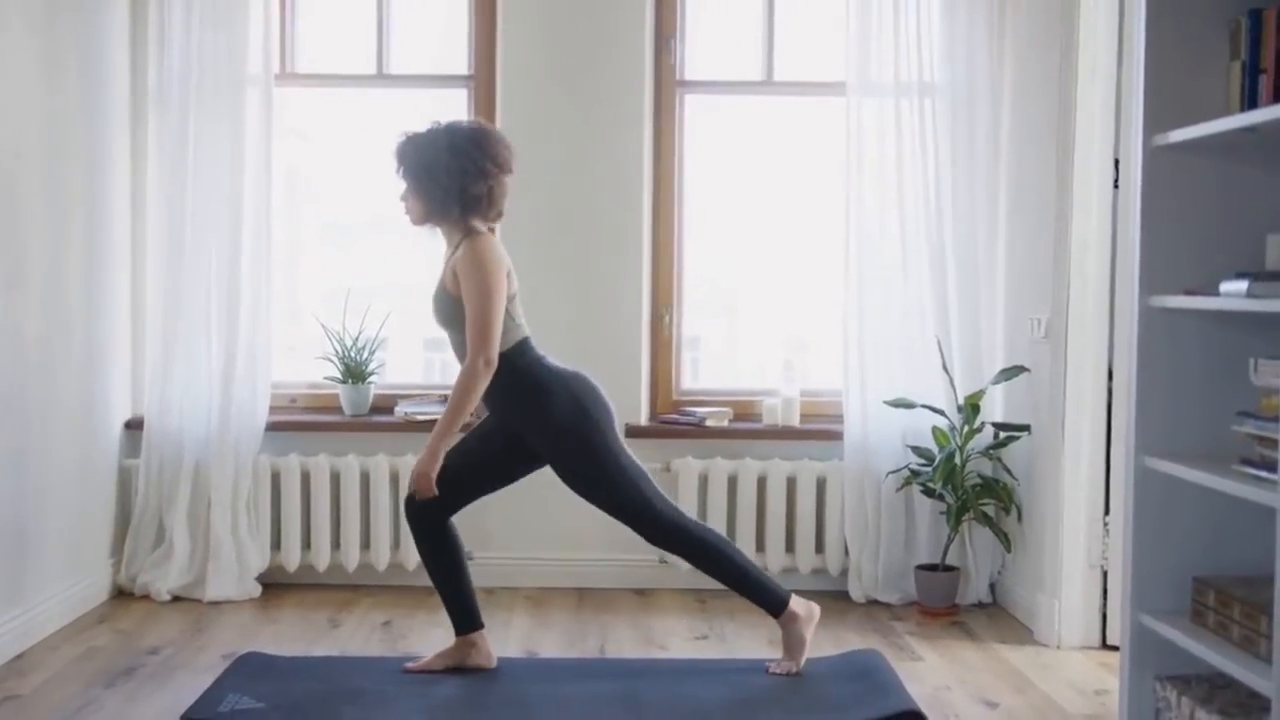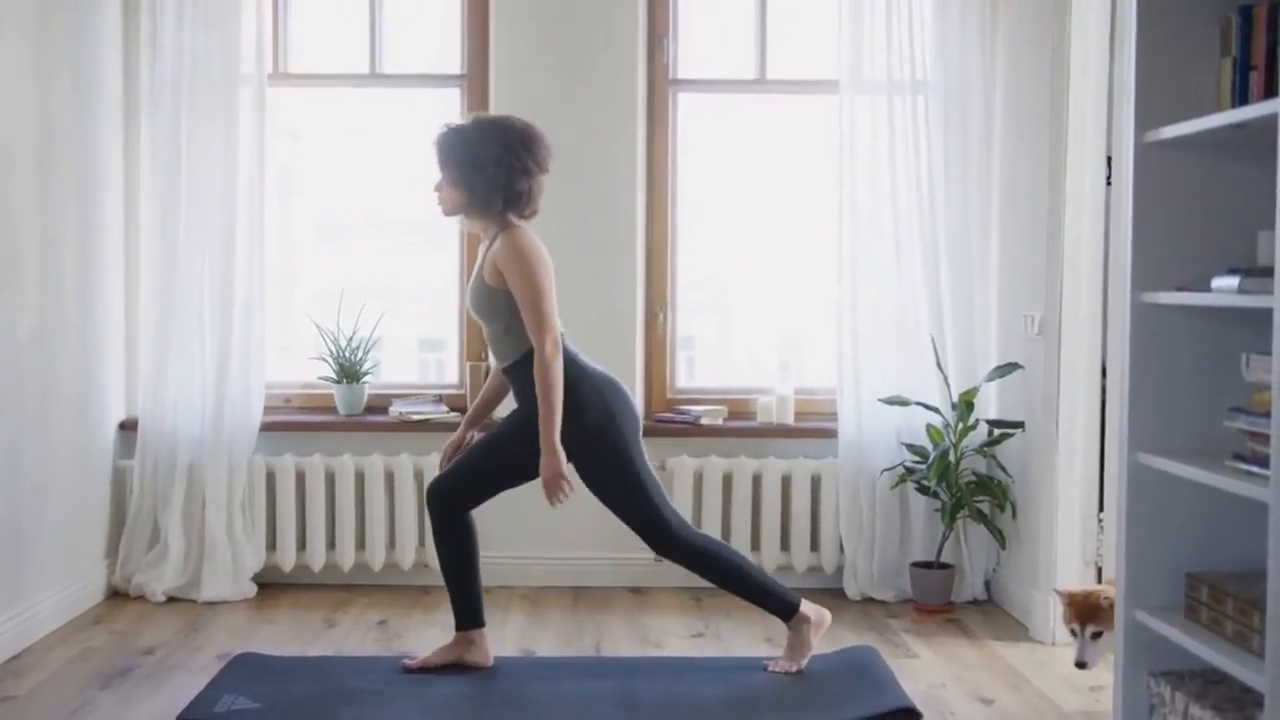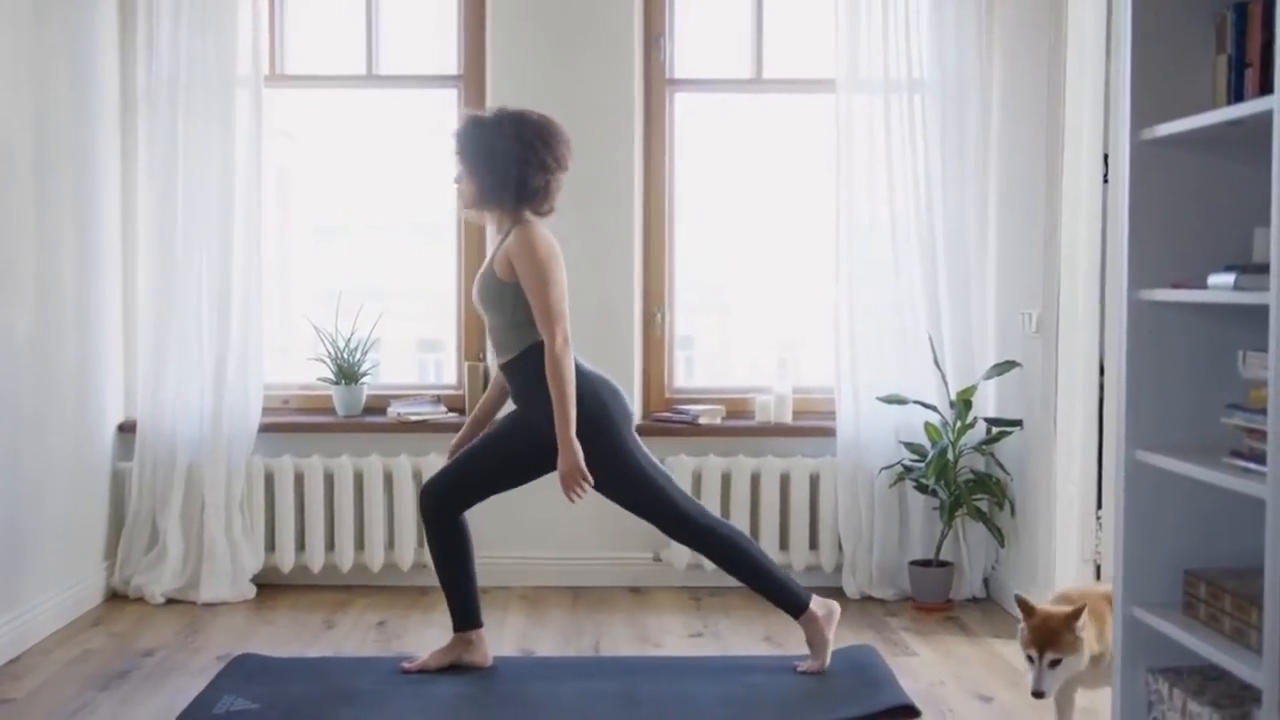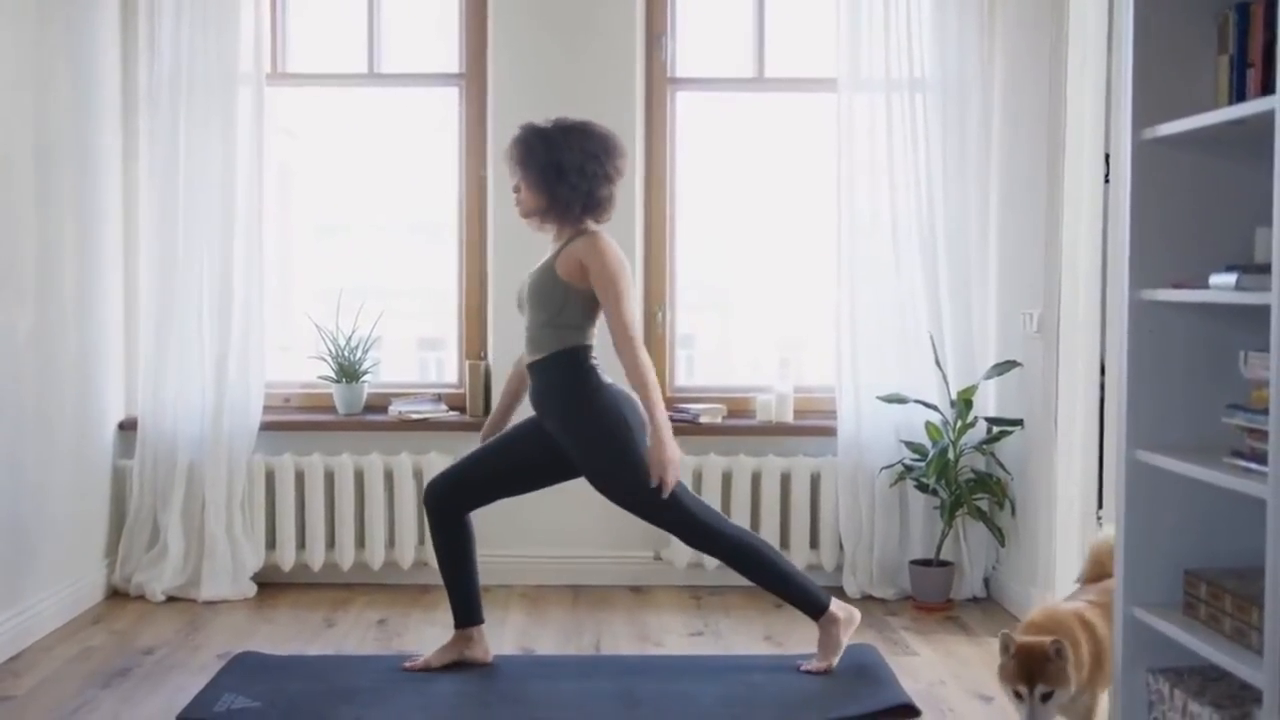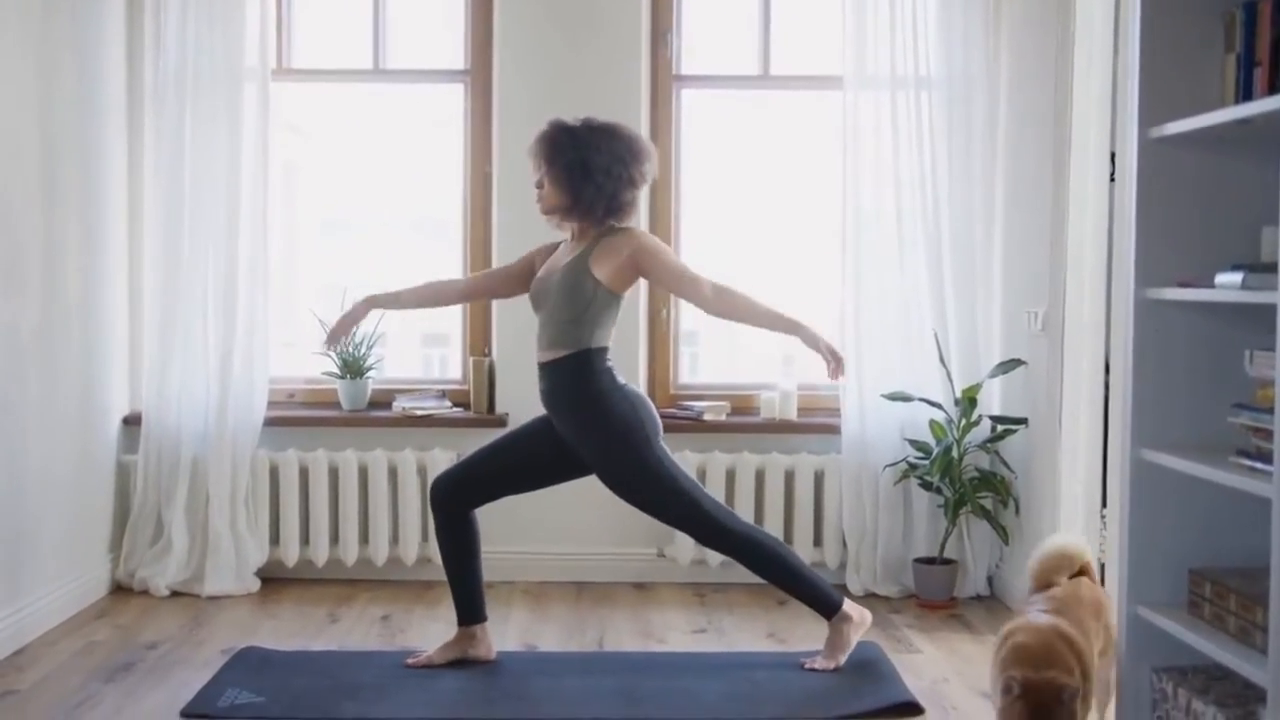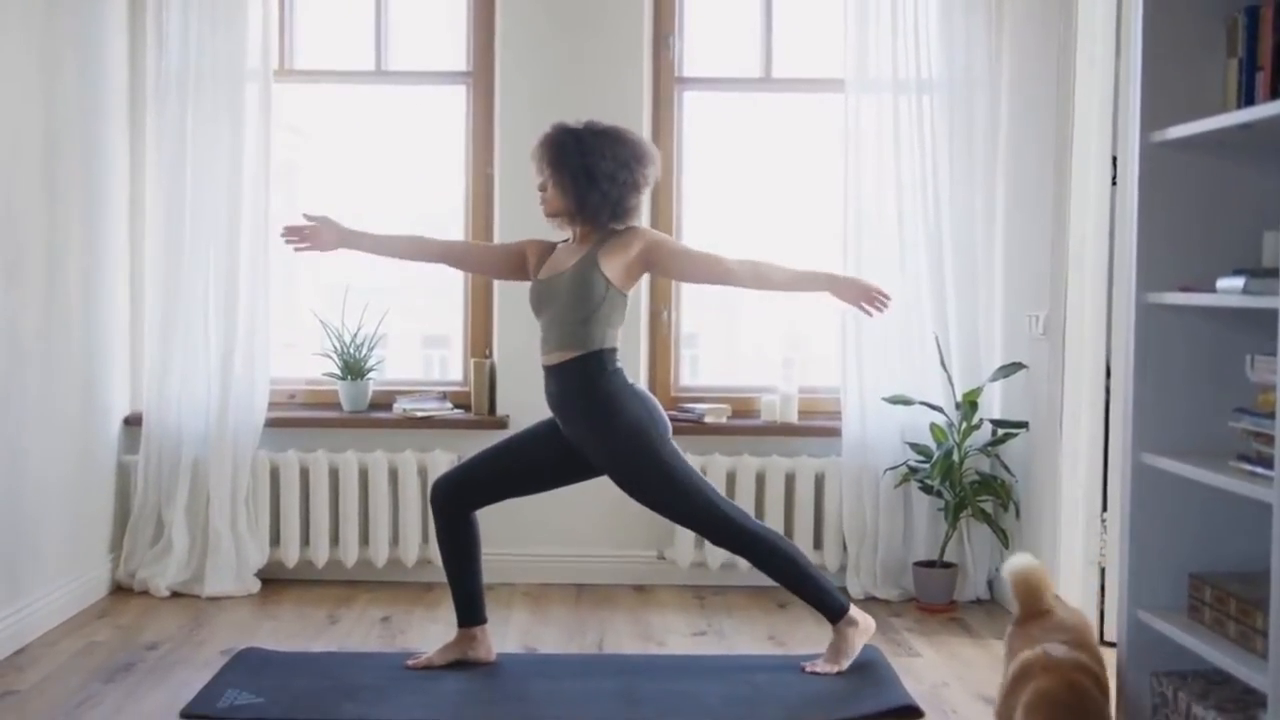
dt=0.4s
person 1, frame 1
left shoulder: (478, 252)
right shoulder: (464, 250)
left elbow: (482, 363)
right elbow: (483, 362)
left wrist: (434, 450)
right wrist: (446, 440)
left hip: (561, 412)
right hip: (526, 415)
left knee: (659, 522)
right knee: (422, 507)
left ankle: (790, 610)
right ankle: (470, 643)
person 1, frame 2
left shoulder: (516, 246)
right shoulder: (494, 247)
left elbow: (547, 347)
right elbow: (511, 356)
left wrist: (551, 447)
right wrist: (466, 429)
left hip: (588, 410)
right hip: (549, 408)
left knee: (667, 534)
right knee: (446, 494)
left ankle: (802, 615)
right ankle: (470, 640)
person 1, frame 3
left shoulder: (528, 240)
right shoulder: (507, 243)
left elbow: (557, 343)
left wrist: (568, 443)
right wrist: (472, 429)
left hip: (582, 410)
right hip: (542, 410)
left knee: (681, 518)
right knee: (439, 497)
left ankle: (811, 611)
right ankle: (468, 641)
person 1, frame 4
left shoulder: (593, 248)
right shoulder: (559, 255)
left elbow: (630, 343)
right elbow: (534, 355)
left wrist: (660, 431)
right wrist: (489, 431)
left hip: (596, 419)
right hip: (559, 422)
left knee: (700, 526)
right knee: (444, 495)
left ankle: (831, 614)
right ankle: (469, 638)
person 1, frame 5
left shoulder: (626, 245)
right shoulder: (552, 255)
left elbow: (711, 294)
right elbow: (465, 287)
left wrist: (802, 331)
right wrist: (373, 301)
left hip: (607, 415)
right hip: (567, 419)
left knee: (710, 523)
right knee: (451, 493)
left ankle: (843, 614)
right ankle: (472, 635)
person 1, frame 6
left shoulder: (632, 245)
right shoulder: (540, 255)
left elbow: (735, 270)
right elbow: (440, 251)
left wrist: (830, 282)
right wrist: (347, 237)
left hip: (617, 416)
right hip: (573, 424)
left knee: (723, 523)
right knee: (451, 494)
left ankle: (848, 620)
right ankle: (473, 637)
